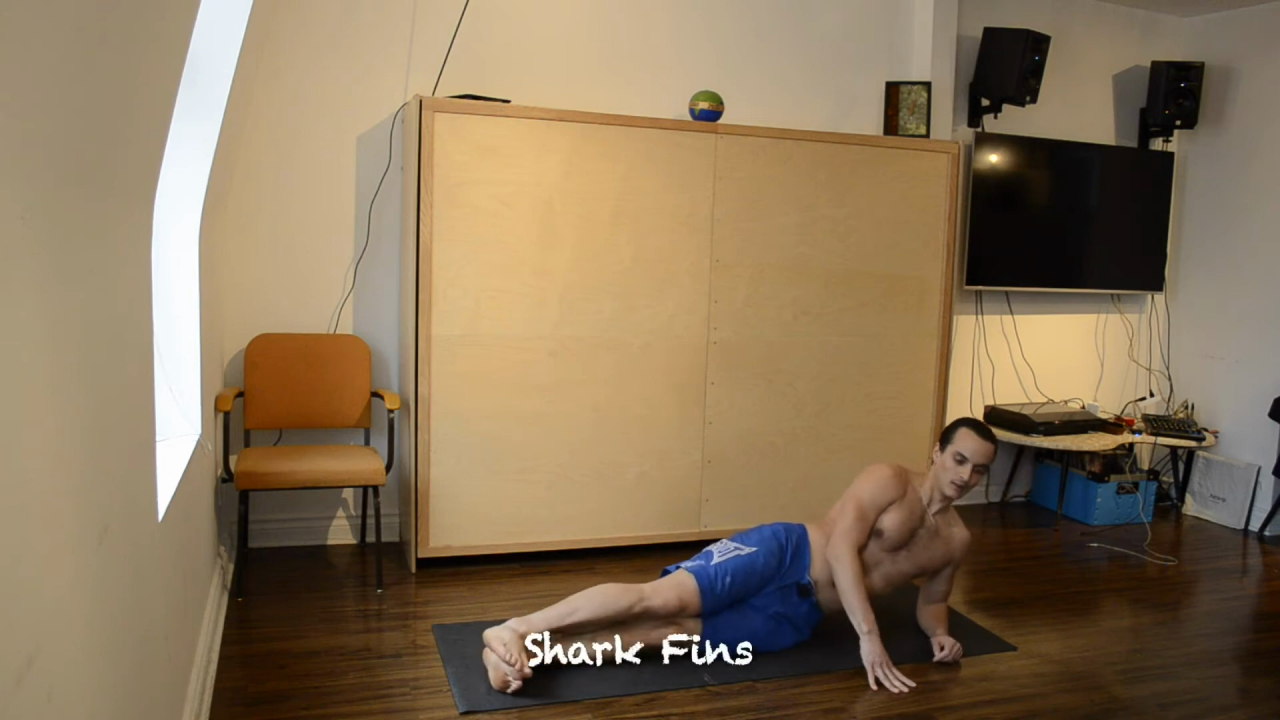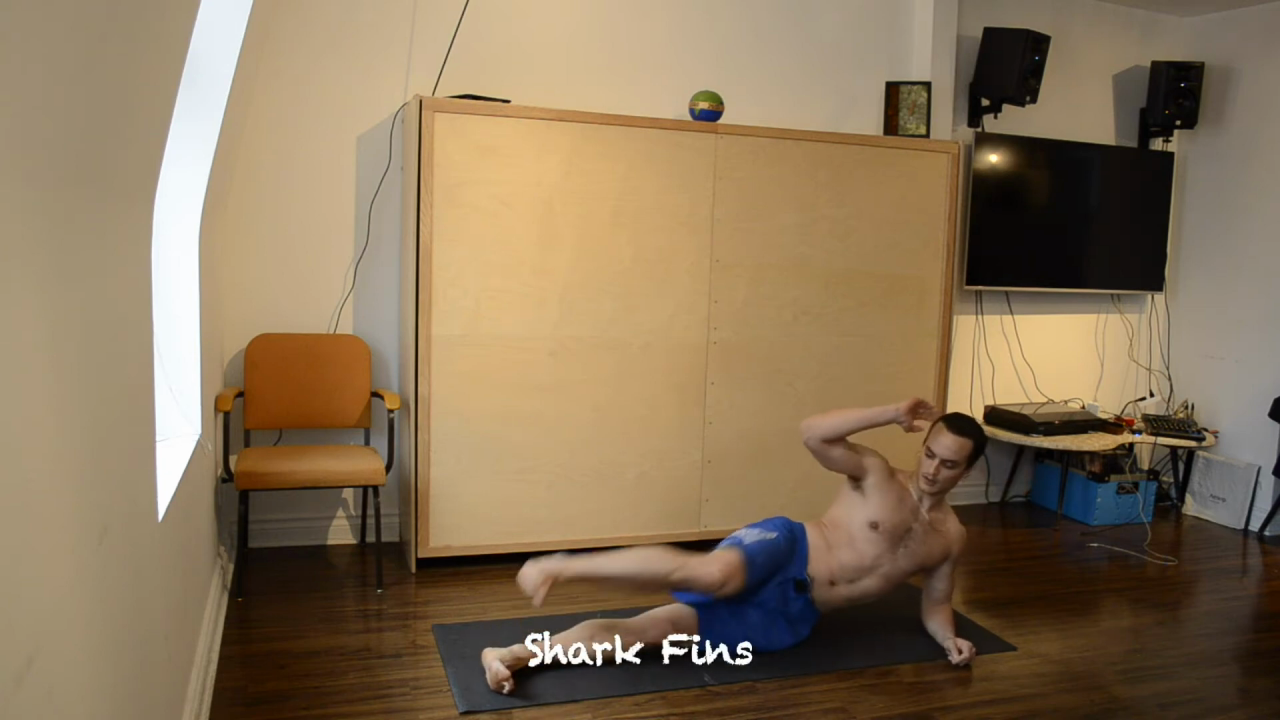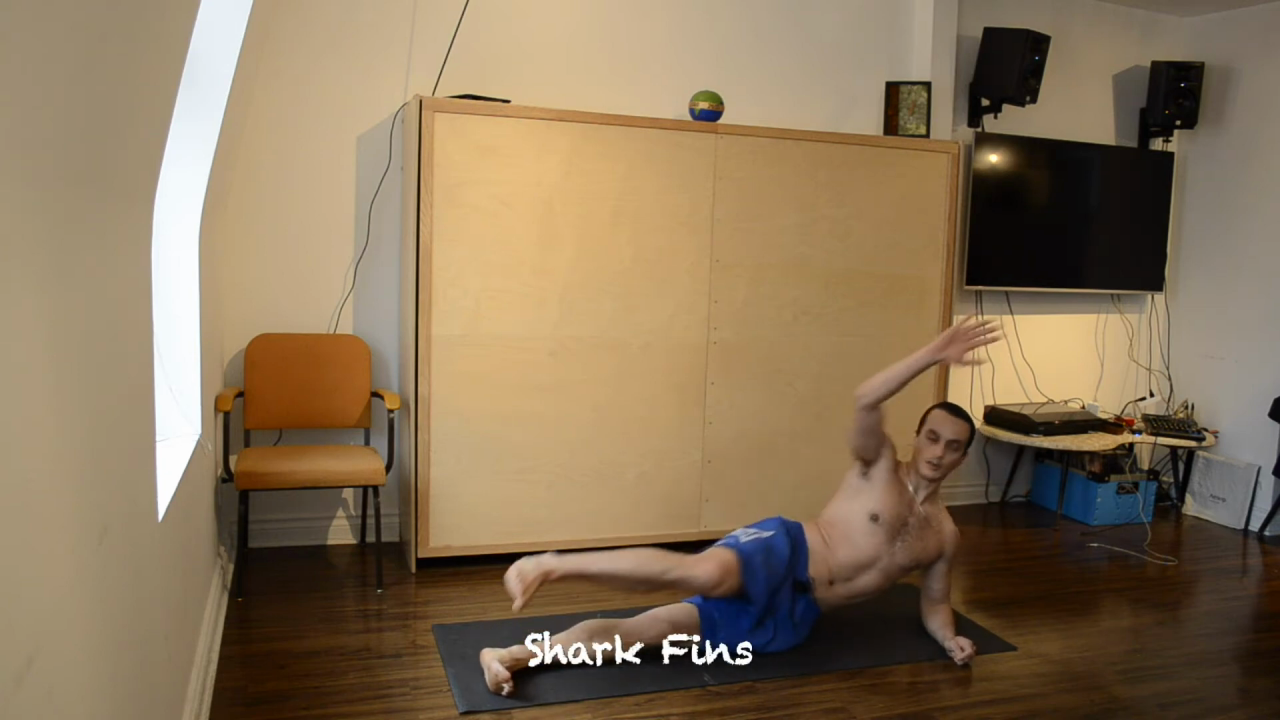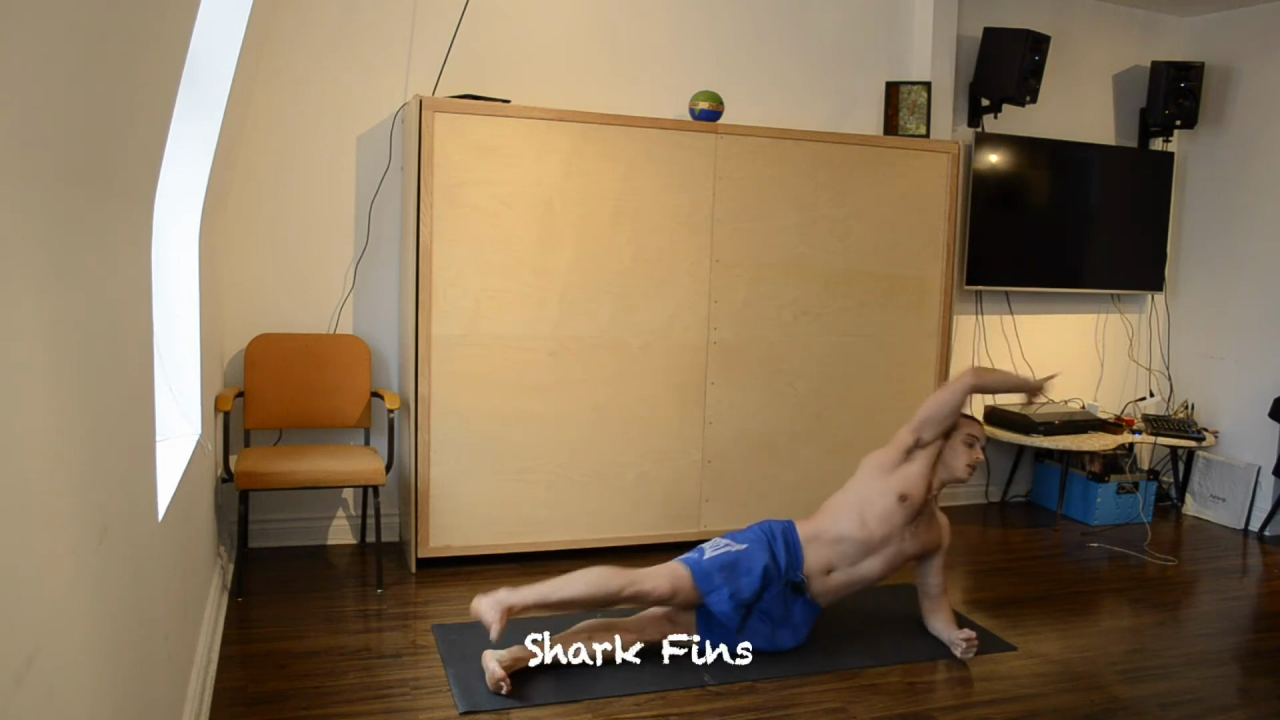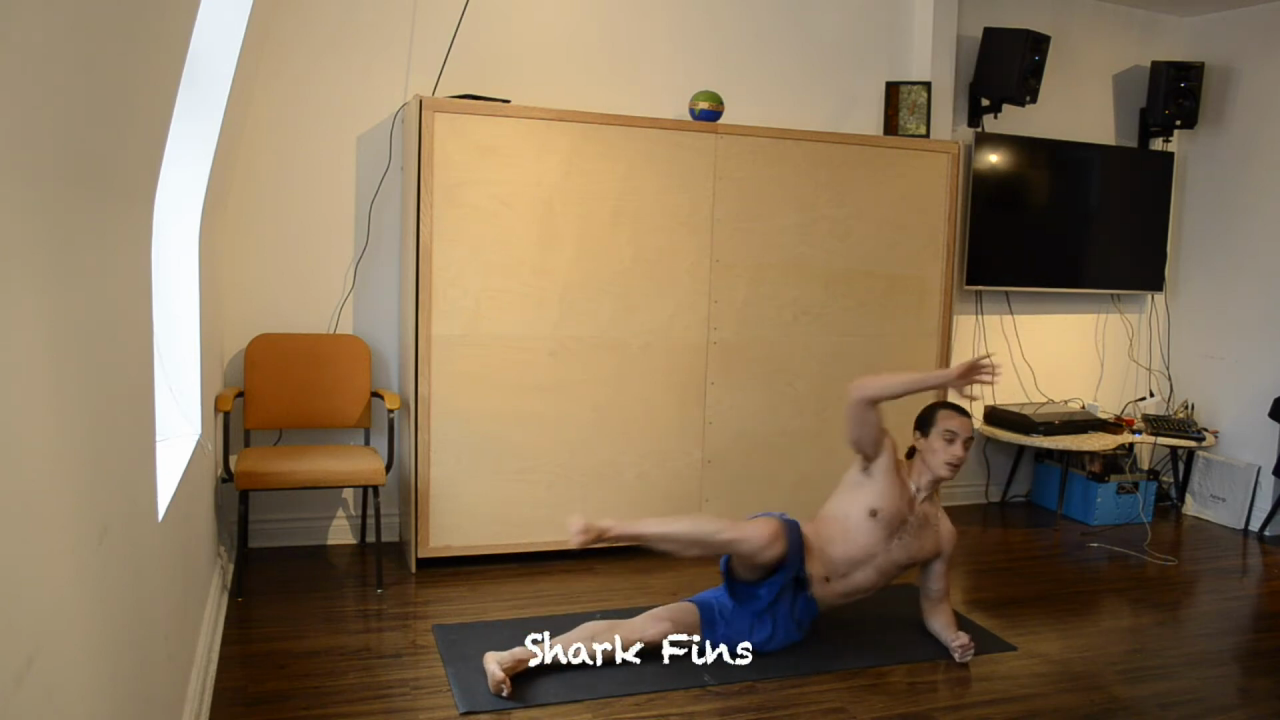
dt=1s
person 1, frame 1
left shoulder: (956, 540)
right shoulder: (888, 480)
left elbow: (931, 601)
right elbow: (841, 548)
left wrist: (939, 634)
right wrist: (869, 636)
left hip: (795, 614)
right hip: (780, 553)
left knee: (671, 631)
right knee: (663, 601)
left ankle: (521, 655)
right ankle: (514, 631)
person 1, frame 2
left shoulder: (951, 538)
right shoulder: (877, 475)
left elbow: (935, 603)
right elbow: (813, 432)
left wrist: (950, 639)
right wrist: (893, 414)
left hip: (792, 615)
right hip: (783, 552)
left knee: (668, 626)
right knee: (714, 574)
left ankle: (520, 653)
right ankle: (562, 566)
person 1, frame 3
left shoulder: (943, 535)
right shoulder: (880, 466)
left elbow: (934, 602)
right elbow: (863, 402)
left wrist: (950, 638)
right wrist: (929, 356)
left hip: (792, 615)
right hip: (781, 551)
left knee: (656, 627)
right knee: (705, 573)
left ankle: (517, 656)
right ankle: (551, 564)
person 1, frame 4
left shoulder: (936, 533)
right shoulder: (909, 455)
left elbow: (933, 601)
right elbow: (964, 381)
left wrist: (951, 634)
right wrist: (1024, 383)
left hip: (790, 615)
right hip: (771, 557)
left knee: (665, 626)
right knee: (653, 586)
left ankle: (518, 655)
right ankle: (510, 598)
person 1, frame 5
left shoulder: (941, 534)
right shoulder: (882, 463)
left elbow: (934, 602)
right elbow: (859, 395)
left wrist: (952, 636)
right wrist: (944, 377)
left hip: (790, 616)
right hip: (770, 567)
left knee: (659, 629)
right knee: (762, 539)
left ankle: (524, 658)
right ankle: (611, 530)
